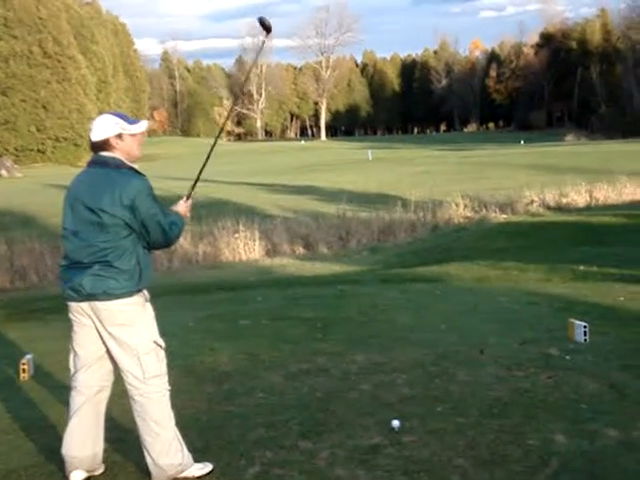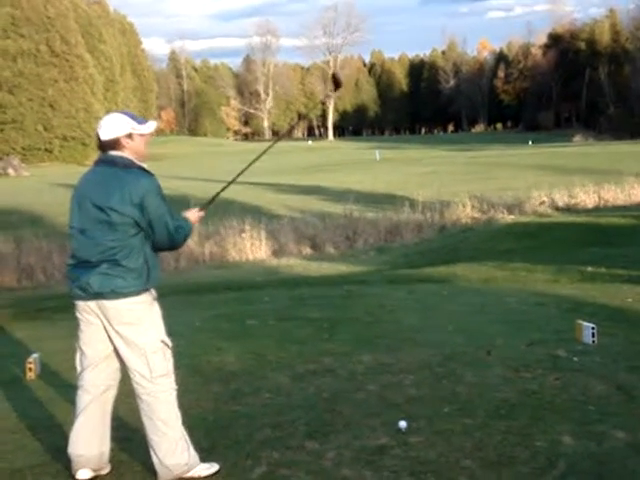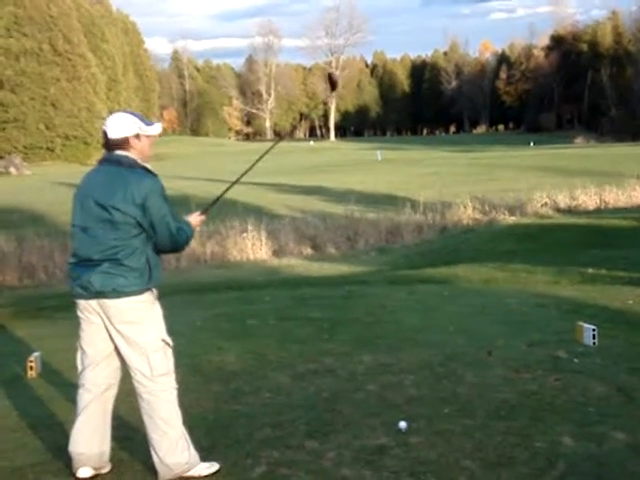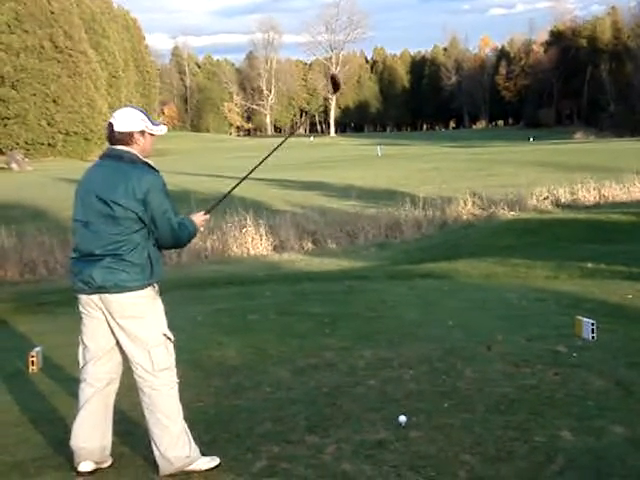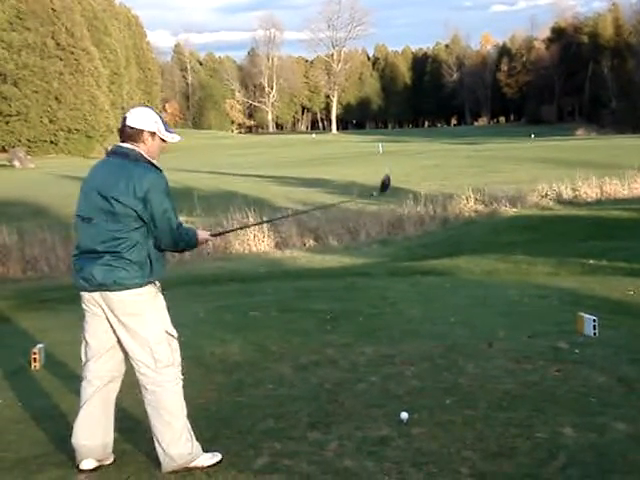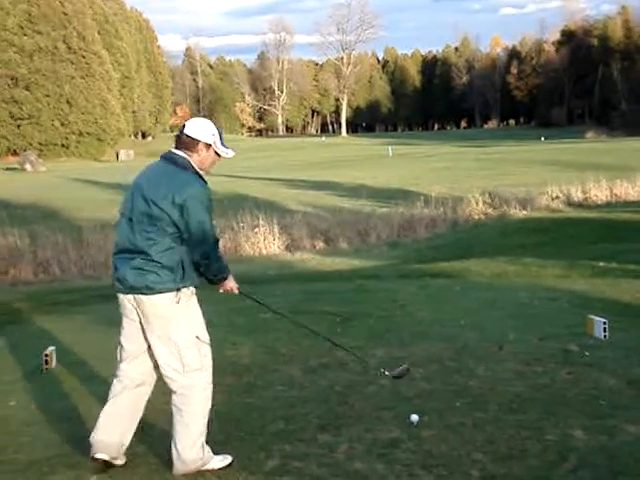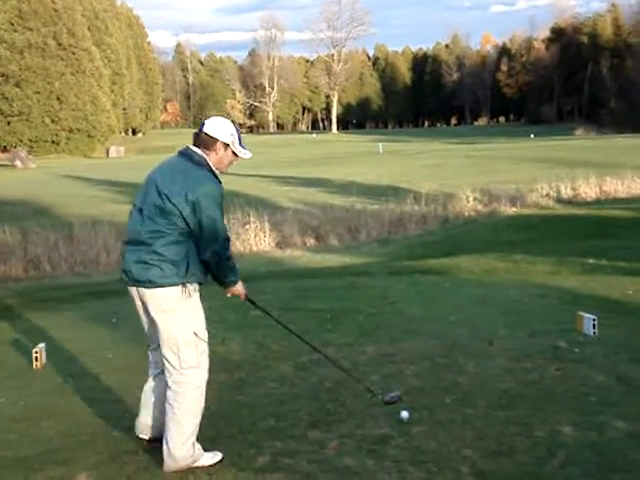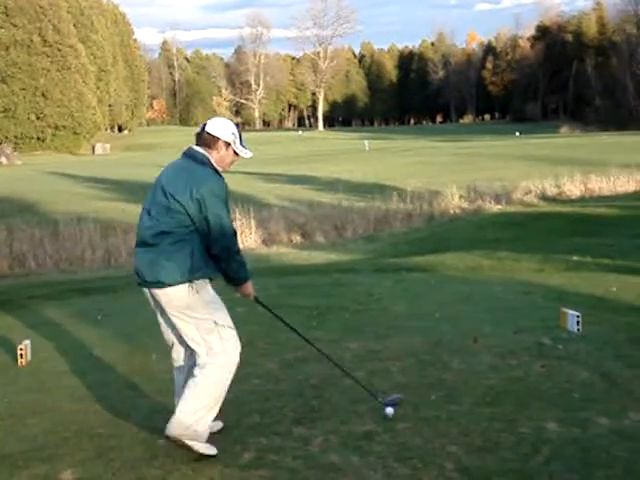
dt=0.3s
person 1, frame 1
left shoulder: (79, 183)
right shoulder: (131, 183)
right elbow: (161, 235)
left wrist: (165, 214)
right wrist: (178, 214)
left hip: (80, 294)
right hip: (119, 296)
left knee: (87, 378)
right knee: (148, 379)
person 1, frame 2
left shoulder: (86, 182)
right shoulder: (140, 182)
right elbow: (168, 238)
left wrist: (173, 220)
right wrist: (186, 221)
left hip: (87, 293)
right hip: (127, 294)
left knee: (94, 376)
right knee: (155, 378)
person 1, frame 3
left shoulder: (89, 182)
right shoulder: (143, 183)
right elbow: (169, 240)
left wrist: (177, 225)
right wrist: (188, 226)
left hip: (88, 291)
right hip: (129, 294)
left knee: (94, 376)
right knee: (156, 378)
person 1, frame 4
left shoulder: (90, 176)
right shoulder: (145, 178)
right elbow: (170, 235)
right wrist: (192, 224)
left hip: (90, 286)
right hip: (130, 289)
left knee: (96, 371)
right knee: (157, 373)
person 1, frame 5
left shoulder: (97, 173)
right shoulder: (148, 177)
right elbow: (169, 236)
right wrist: (195, 238)
left hip: (93, 284)
right hip: (133, 287)
left knee: (99, 369)
right knee: (161, 369)
left ankle: (90, 449)
right ankle: (179, 452)
person 1, frame 6
left shoulder: (148, 175)
right shoulder: (191, 186)
right elbow: (203, 247)
right wrist: (222, 276)
left hip: (130, 285)
right hip: (166, 291)
left knee: (133, 369)
right knee: (191, 373)
left ankle: (107, 444)
right ankle: (191, 456)
person 1, frame 7
left shoulder: (164, 169)
right shoulder: (205, 184)
right elbow: (214, 244)
right wrist: (231, 281)
left hip: (140, 276)
right hip: (172, 283)
left knee: (164, 358)
right knee: (189, 367)
left ankle: (153, 423)
right ankle: (180, 452)
person 1, frame 8
left shoulder: (172, 171)
right shoulder: (208, 182)
right elbow: (222, 241)
right wrist: (241, 279)
left hip: (153, 275)
right hip: (182, 280)
left knee: (185, 352)
right knee: (222, 350)
left ankle: (193, 417)
right ankle: (189, 424)
